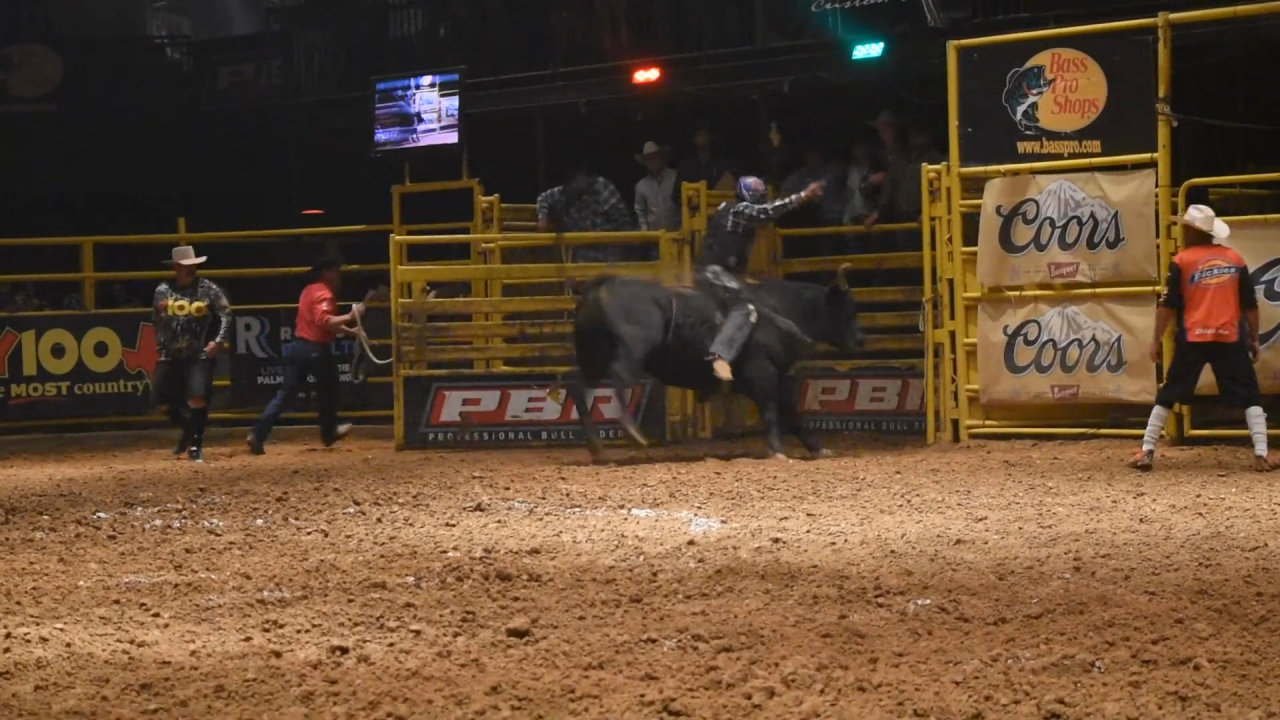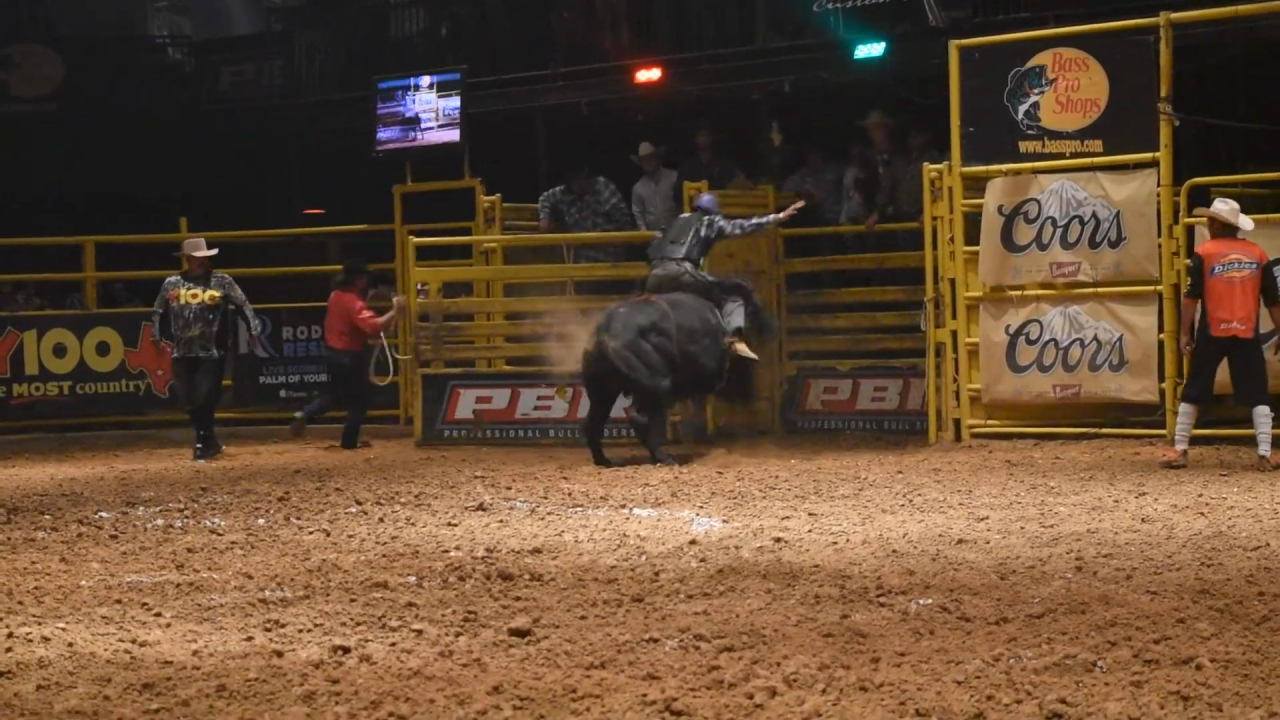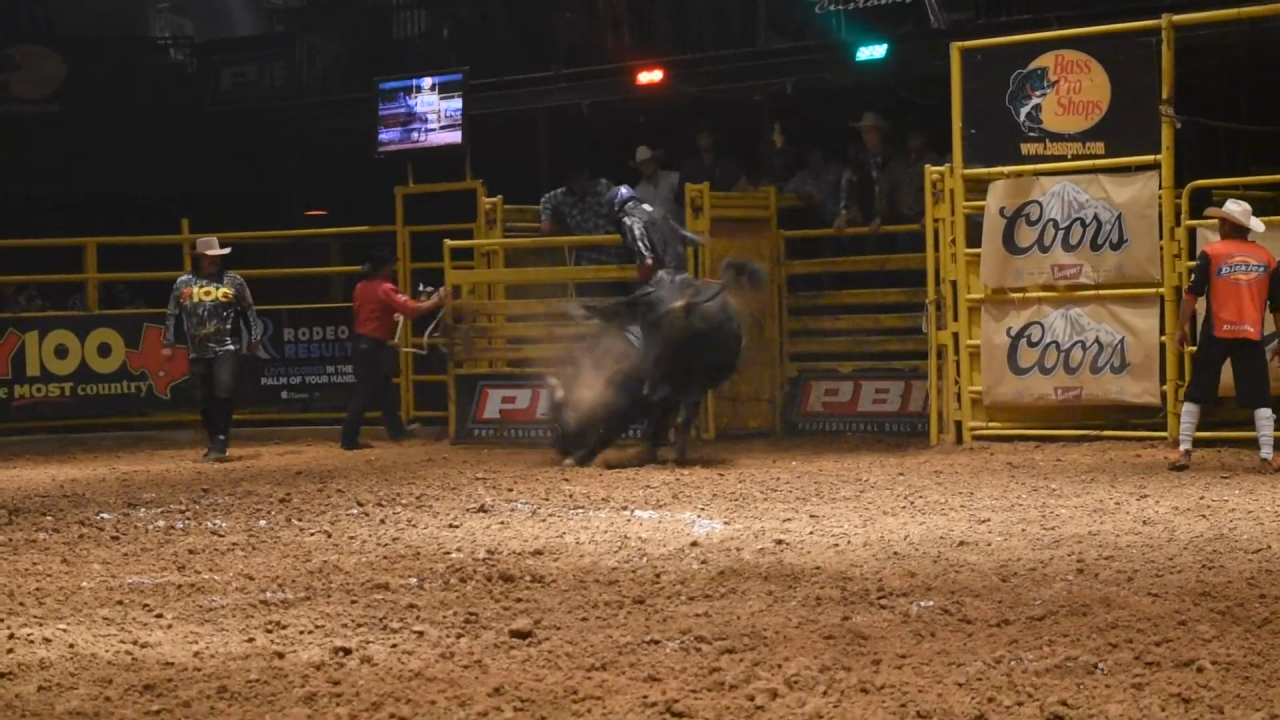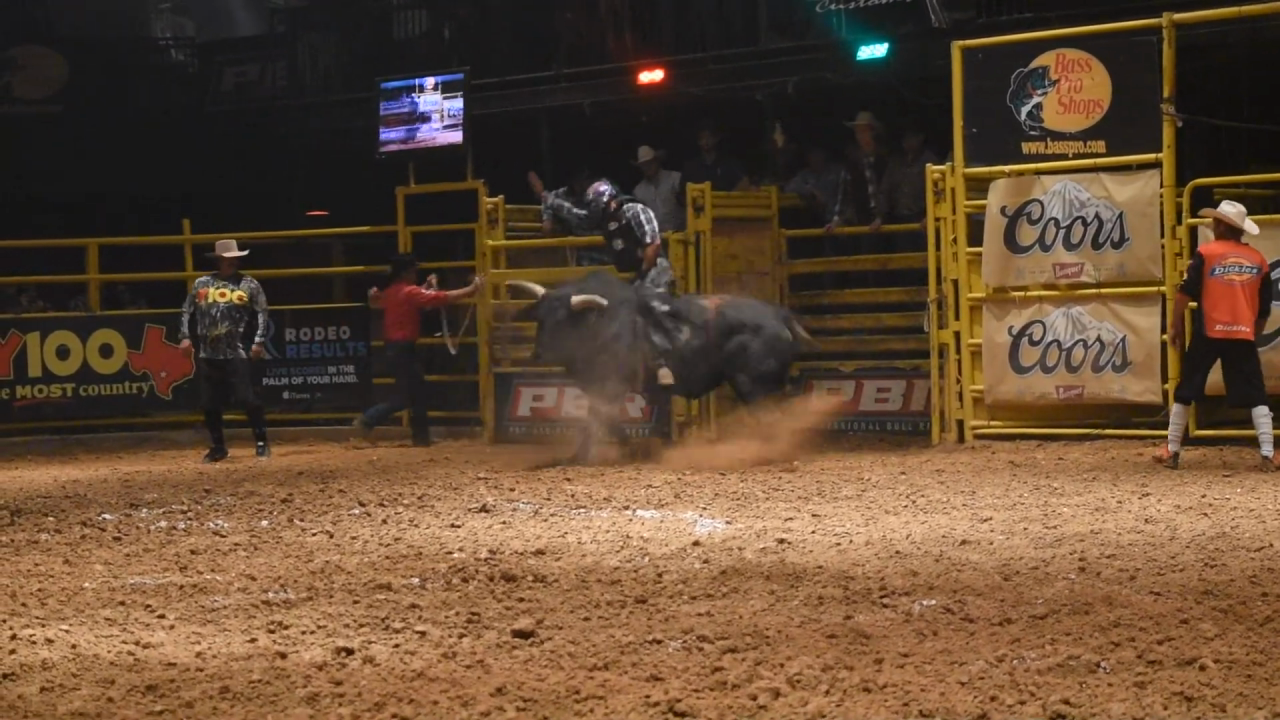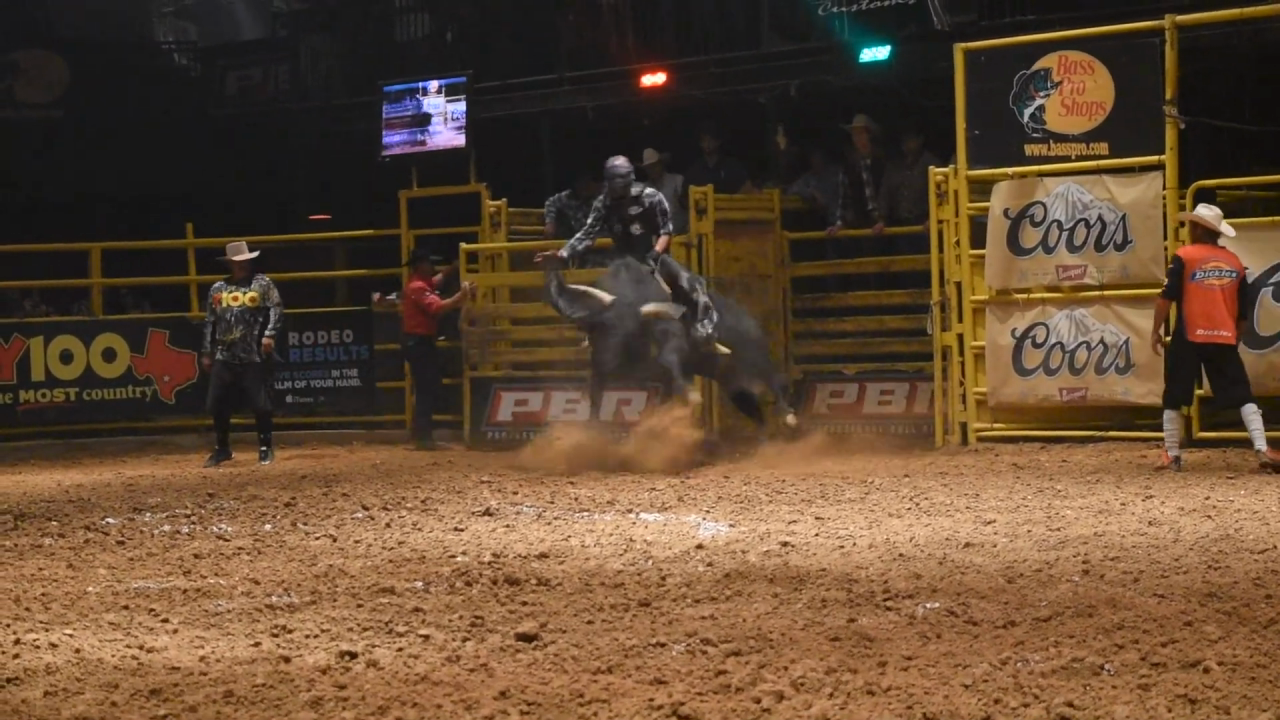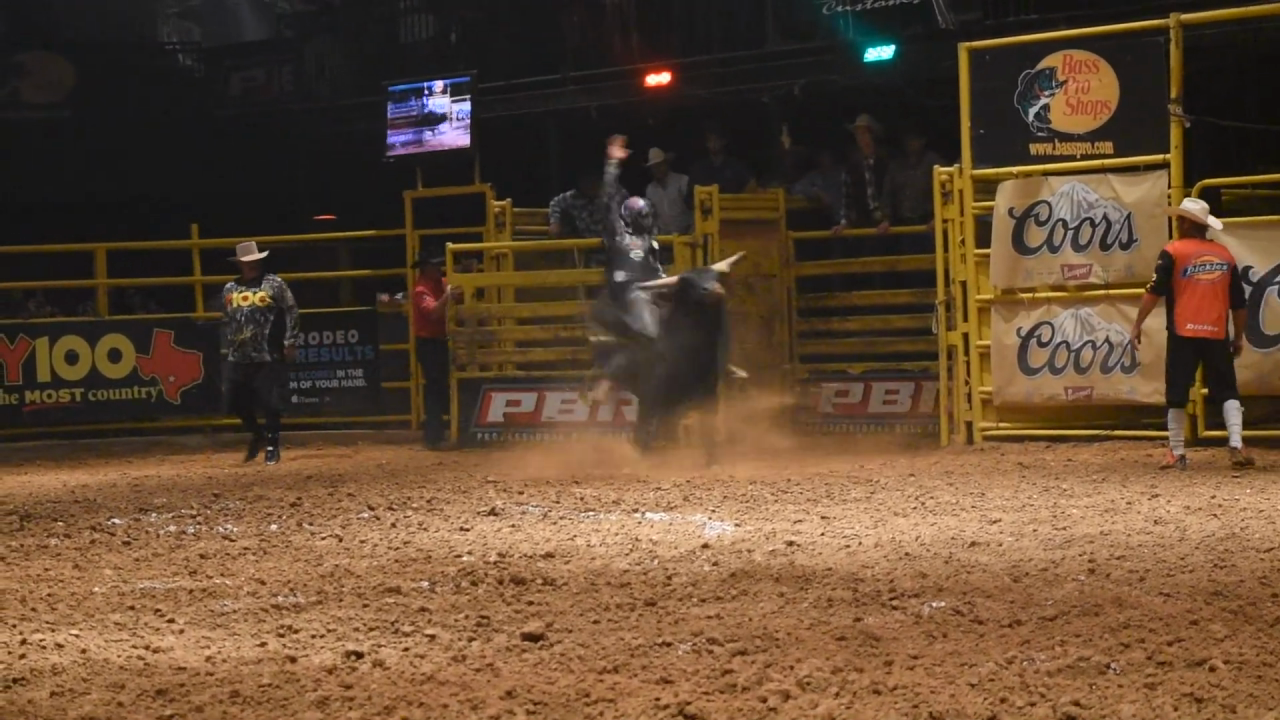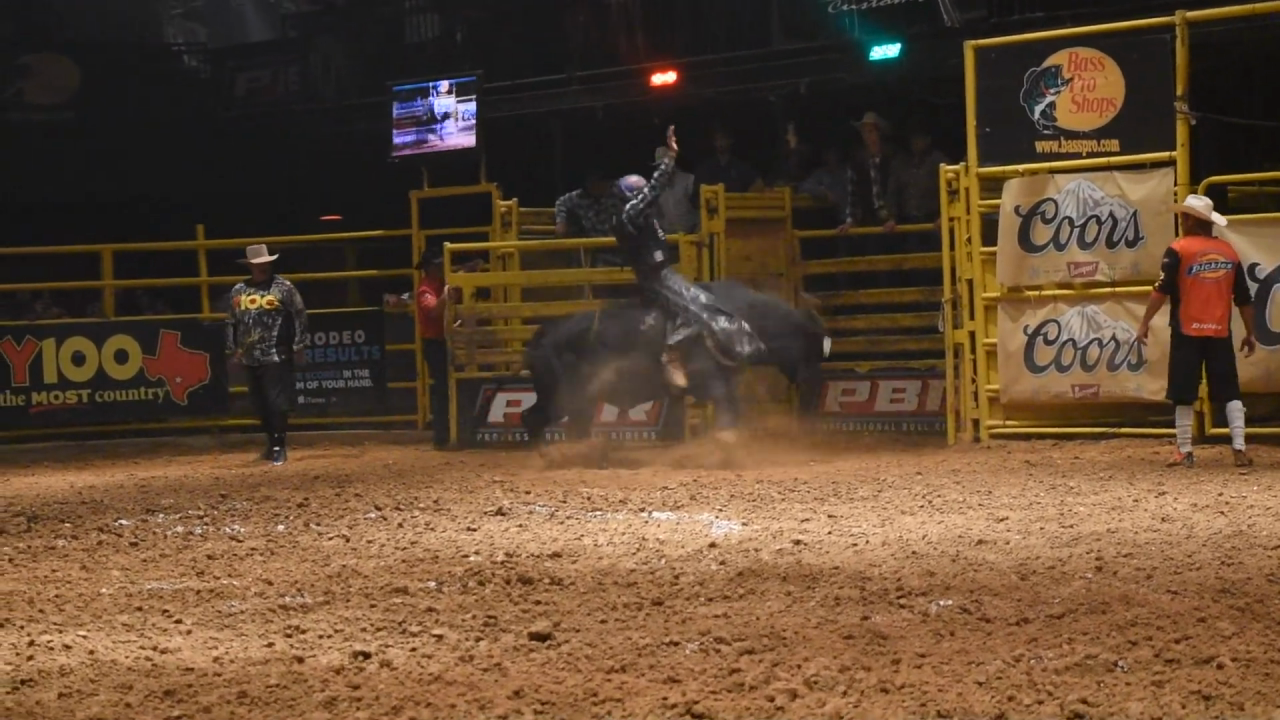
dt=0.2s
person 1, frame 1
left shoulder: (1181, 261)
right shoulder: (1235, 258)
left elbow: (1168, 305)
right elbow: (1250, 304)
left wrist: (1157, 340)
right wrist: (1254, 338)
left hip: (1193, 339)
right hip: (1229, 340)
left knee: (1167, 395)
right knee: (1249, 396)
left ankle: (1146, 451)
right ankle: (1262, 454)
person 1, frame 2
left shoulder: (1204, 252)
right shoulder: (1258, 254)
left elbow: (1191, 296)
left wrist: (1184, 333)
left hip: (1212, 333)
right hip: (1246, 335)
left knee: (1192, 392)
left ankle: (1179, 451)
person 1, frame 3
left shoulder: (1211, 252)
left elbow: (1192, 293)
left wrist: (1181, 327)
left hip: (1216, 334)
right hip: (1251, 337)
left knee: (1196, 393)
left ankle: (1184, 451)
person 1, frame 4
left shoulder: (1205, 252)
right shoulder: (1259, 260)
left elbow: (1185, 292)
right elbow: (1264, 310)
left wrist: (1175, 326)
right wrist: (1253, 336)
left hip: (1208, 334)
right hip: (1243, 336)
left knee: (1185, 391)
right knee: (1256, 396)
left ankle: (1171, 450)
right ankle: (1267, 455)
person 1, frame 5
left shoulder: (1184, 256)
right shoulder: (1234, 262)
left elbow: (1166, 297)
right elbow: (1243, 311)
left wrist: (1156, 331)
right wrist: (1233, 339)
left hip: (1189, 339)
right hip: (1224, 340)
left knee: (1173, 397)
right knee: (1243, 396)
left ankle: (1171, 456)
person 1, frame 6
left shoulder: (1173, 251)
right shoulder: (1225, 254)
left elbow: (1154, 291)
right elbow: (1238, 301)
left wrist: (1137, 325)
right wrist: (1239, 336)
left hip: (1183, 334)
right hip: (1217, 335)
left knee: (1177, 396)
right knee: (1227, 392)
left ankle: (1176, 454)
right ankle: (1236, 447)
person 1, frame 7
left shoulder: (1179, 249)
right shoulder: (1229, 251)
left elbow: (1162, 289)
right elbow: (1243, 298)
left wrist: (1145, 322)
right wrist: (1250, 333)
left hip: (1187, 332)
right hip: (1220, 332)
left knee: (1183, 392)
right knee: (1230, 391)
left ankle: (1184, 451)
right ankle: (1239, 450)
person 2, frame 1
left shoulder: (209, 289)
right shoulder: (162, 291)
left elbow: (225, 315)
right elbow: (157, 321)
left wrist: (219, 341)
right wrist: (159, 345)
left hip: (200, 356)
right hip: (170, 356)
left knee: (197, 400)
right knee: (163, 399)
left ankle: (195, 447)
right ankle: (187, 431)
person 2, frame 2
left shoulder: (221, 281)
right shoulder: (171, 283)
left elbow: (243, 305)
right elbow: (158, 311)
left wrist: (254, 329)
right wrist: (156, 338)
left hip: (211, 351)
right hip: (182, 353)
left knee: (205, 399)
right knee: (190, 402)
left ankle: (202, 445)
right ankle: (211, 442)
person 2, frame 3
left shoulder: (233, 281)
right shoulder: (183, 282)
left elbow: (249, 309)
right elbow: (172, 313)
left wrist: (255, 337)
right wrist: (168, 342)
left hip: (226, 347)
right hip: (198, 351)
left knee: (224, 393)
right knee: (204, 401)
left ankle: (221, 439)
right ankle: (216, 446)
person 2, frame 4
left shoulder: (250, 284)
right shoulder: (201, 283)
left elbow: (262, 314)
right elbow: (186, 312)
left wrist: (259, 341)
right wrist: (185, 336)
left hip: (238, 352)
right hip: (209, 353)
left knee: (248, 399)
right knee: (210, 404)
left ankle: (261, 443)
right ankle: (218, 447)
person 2, frame 5
left shoulder: (262, 283)
right shoulder: (218, 288)
left elbow: (275, 309)
right elbow: (210, 321)
left wrist: (269, 334)
right wrist: (207, 352)
left hip: (254, 356)
right hip: (225, 356)
left knee: (260, 404)
right knee: (217, 403)
left ankle: (266, 448)
right ankle: (221, 449)
person 2, frame 6
left shoulder: (274, 284)
right shoulder: (229, 289)
left elbow: (291, 312)
right elbow: (226, 322)
left wrist: (290, 342)
right wrist: (228, 350)
left hip: (267, 355)
right hip: (238, 356)
left knee: (270, 403)
right knee: (234, 400)
left ankle: (272, 448)
right ankle: (258, 436)
person 2, frame 7
left shoulder: (283, 287)
right shoulder: (238, 290)
left elbow: (299, 316)
right elbow: (231, 323)
left wrist: (299, 347)
right wrist: (233, 350)
left hip: (276, 356)
right hip: (250, 358)
left knee: (277, 403)
right knee: (260, 405)
left ankle: (279, 448)
right ankle: (273, 444)
person 3, frame 1
left shoulder: (728, 211)
right shoulder: (741, 210)
right elbow: (767, 211)
right wrist: (802, 196)
left hip: (718, 272)
right hip: (714, 272)
right knee: (745, 310)
right ankle: (720, 357)
person 3, frame 2
left shoulder: (677, 223)
right shoulder: (710, 222)
left elbow: (654, 249)
right elbow: (742, 226)
right wrist: (780, 216)
left hip: (657, 274)
right hip: (683, 271)
right knee: (733, 297)
right ankle: (737, 340)
person 3, frame 3
left shoulder: (630, 221)
right shoulder: (657, 214)
left elbow: (647, 261)
right elbow: (679, 233)
left wrist: (643, 282)
right wrist: (695, 240)
left hip: (662, 280)
right hip: (681, 279)
person 3, frame 4
left shoulder: (635, 211)
right shoulder: (606, 218)
left elbow: (654, 243)
left wrist: (644, 272)
right wrist: (548, 198)
left hip: (657, 269)
right hip: (641, 274)
left knee: (650, 306)
left ankle: (662, 364)
person 3, frame 5
left shoulder: (651, 196)
right shoulder: (604, 204)
left elbow: (666, 231)
right elbow: (587, 235)
left wrist: (656, 253)
right wrist: (562, 255)
left hip: (653, 256)
left knee: (691, 284)
left ankle: (705, 332)
person 3, frame 6
left shoulder: (650, 243)
right shoulder: (617, 234)
left elbow: (658, 273)
right elbow: (609, 198)
right wrist: (613, 162)
left hip: (650, 292)
right hip: (627, 293)
right knee: (646, 334)
right ankle: (607, 379)
person 3, frame 7
left shoulder: (639, 218)
right shoulder: (631, 212)
right elbow: (653, 189)
right wrist: (670, 156)
left hip: (663, 276)
right hip: (659, 278)
right knee: (697, 308)
right ankle: (672, 356)
person 4, frame 1
left shoulder: (309, 290)
right shoulder: (324, 293)
right elbow: (324, 320)
left wrist: (344, 330)
right wrist: (350, 316)
left hip: (297, 346)
right hip: (316, 350)
left knee: (285, 396)
right knee: (329, 392)
left ankle: (257, 436)
right ankle: (329, 434)
person 4, frame 2
left shoulder: (336, 296)
right shoulder: (355, 303)
right elbow: (373, 326)
right wrist: (395, 312)
left hip: (332, 352)
right hip: (348, 356)
left knee: (334, 394)
right knee: (358, 399)
left ankle: (305, 415)
right ankle: (349, 441)
person 4, frame 3
left shoulder: (361, 287)
right shoulder: (385, 289)
right elbow: (411, 309)
left wrist: (391, 315)
right wrist: (438, 301)
left hip: (362, 342)
right hip: (373, 346)
left knee: (384, 389)
right knee: (366, 394)
left ankle: (397, 431)
right ankle: (349, 439)
person 4, frame 4
left shoulder: (390, 292)
right shoulder: (409, 292)
right elbow: (444, 298)
left wrist: (427, 285)
right wrist: (472, 289)
left hip: (395, 347)
right hip: (401, 349)
left knee: (415, 392)
right knee: (408, 395)
left ankle: (420, 436)
right ankle: (367, 421)
person 4, frame 5
left shoulder: (419, 283)
right shoulder: (417, 287)
left elbow: (433, 282)
right elbow: (438, 307)
left wrist: (450, 270)
right wrist: (461, 296)
left hip: (421, 341)
right hip: (418, 342)
left knee: (430, 389)
right knee: (428, 389)
left ankle: (423, 437)
right ankle: (423, 437)
person 4, frame 6
left shoulder: (436, 284)
right shoulder: (421, 290)
left elbow: (447, 282)
right elbow: (432, 311)
right wrist: (447, 299)
left hip: (438, 343)
right hip: (429, 345)
left knee: (439, 390)
right knee: (436, 391)
left ankle: (434, 437)
right ankle: (433, 439)
person 4, frame 7
left shoulder: (442, 283)
right shoulder: (426, 290)
right elbow: (433, 310)
left wrist: (469, 270)
right wrist: (445, 299)
left hip: (445, 343)
right hip: (435, 345)
left knee: (445, 389)
right knee: (442, 390)
left ankle: (444, 436)
right ankle: (441, 439)
